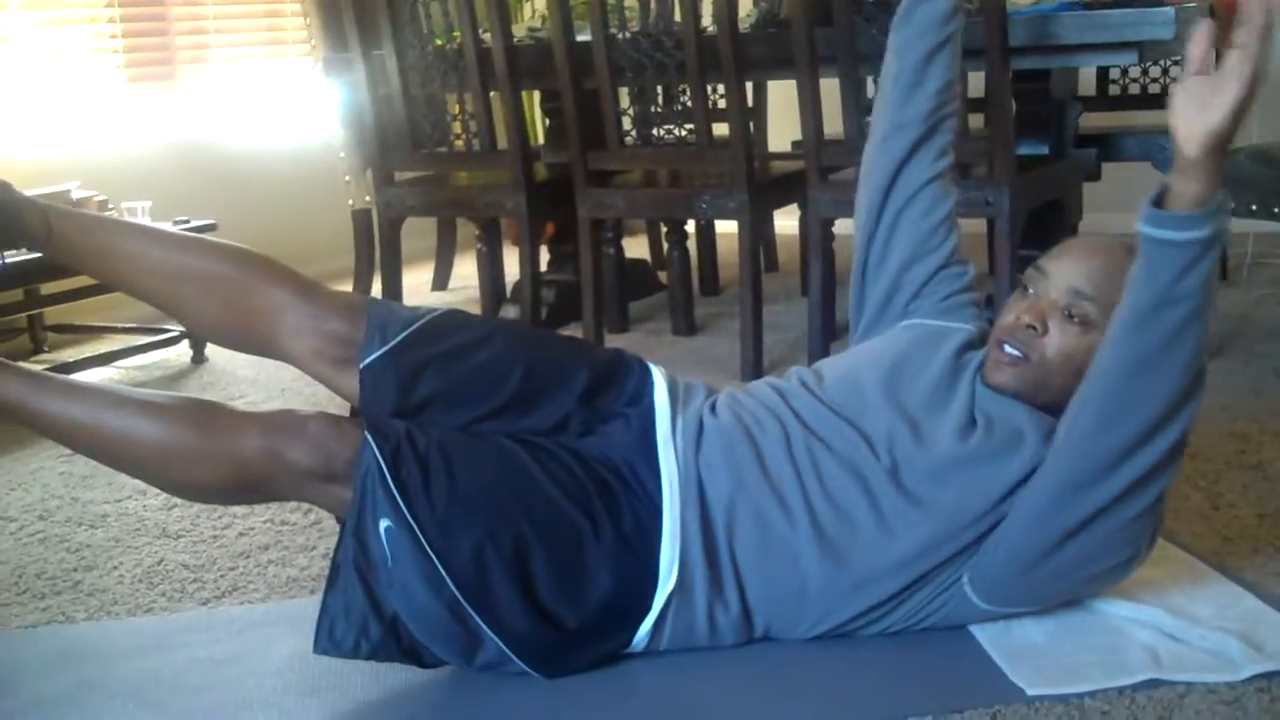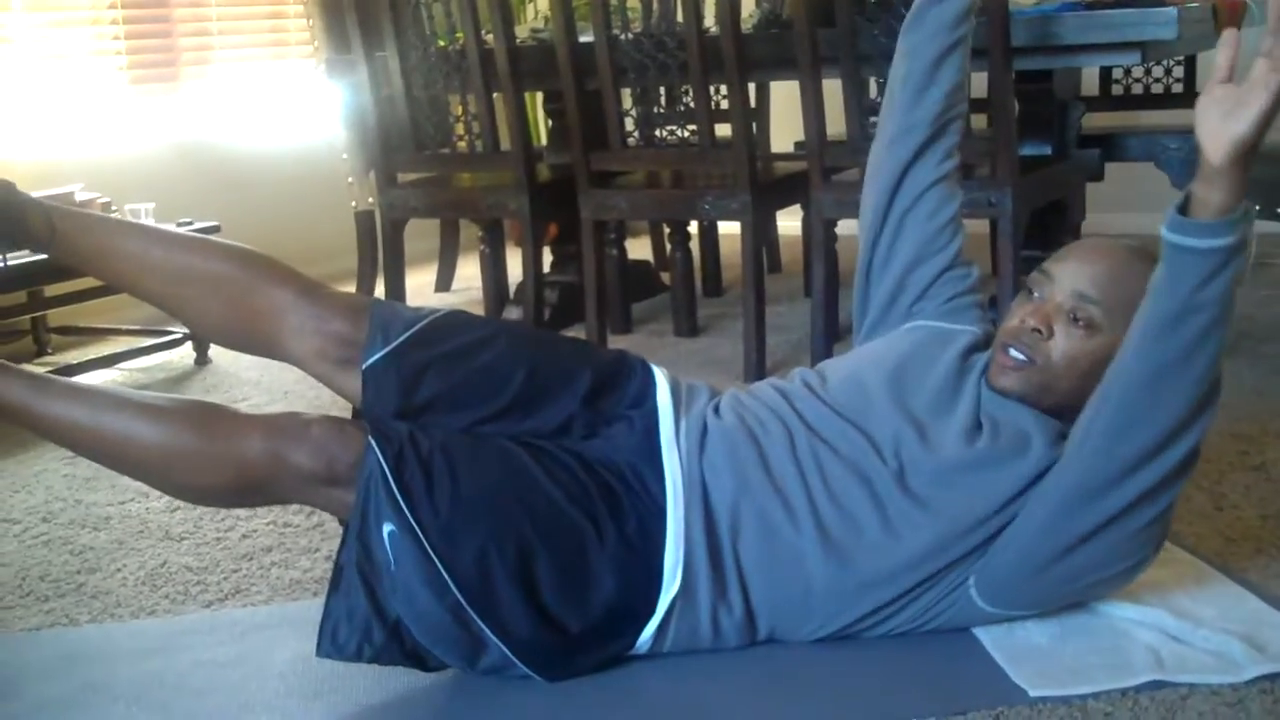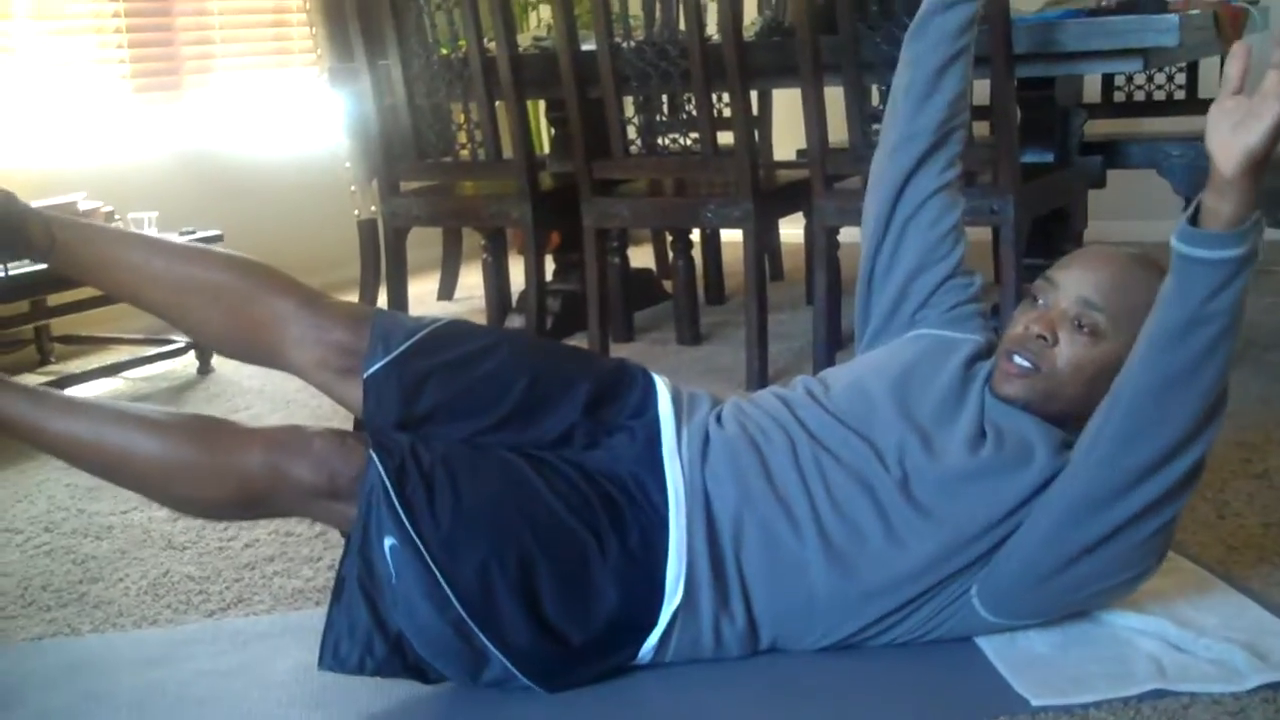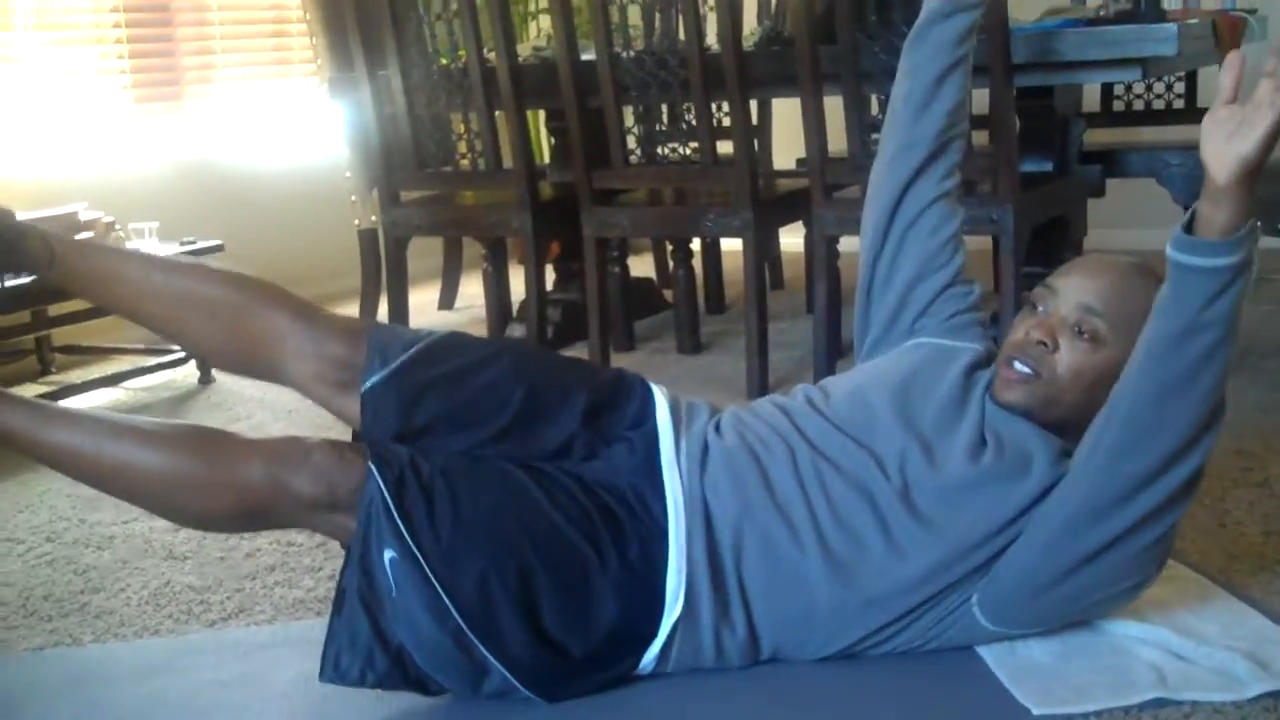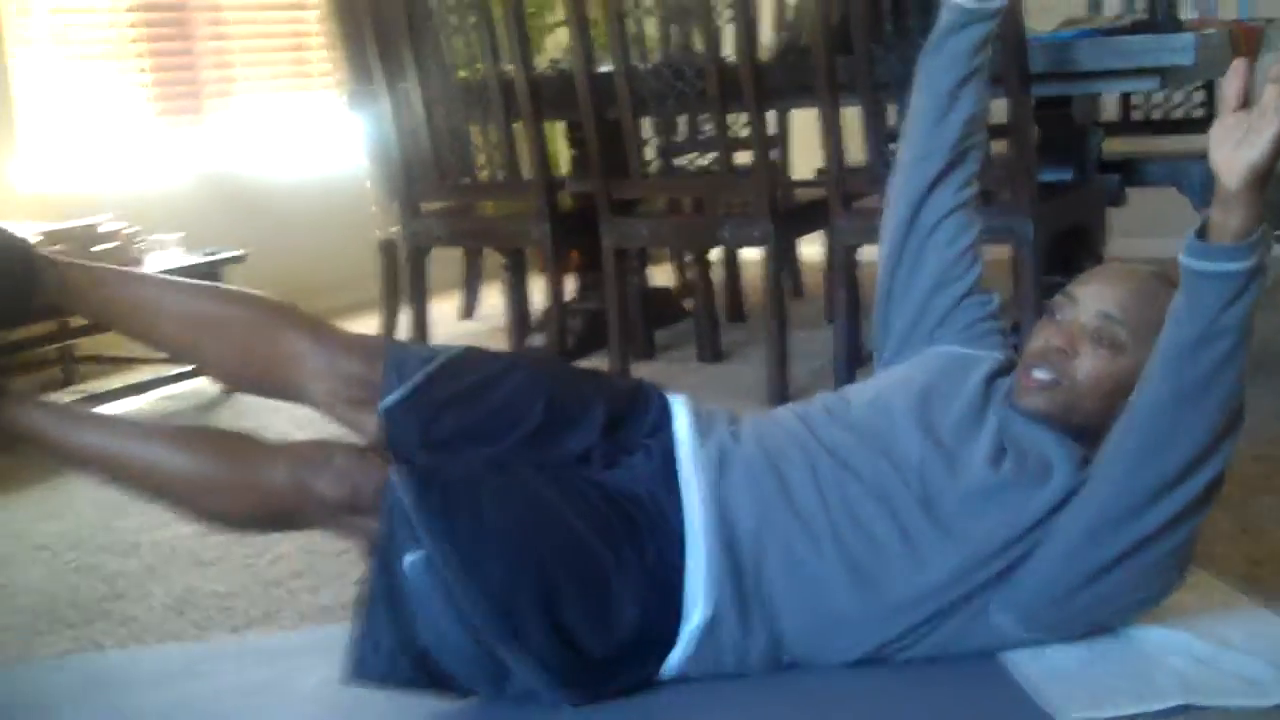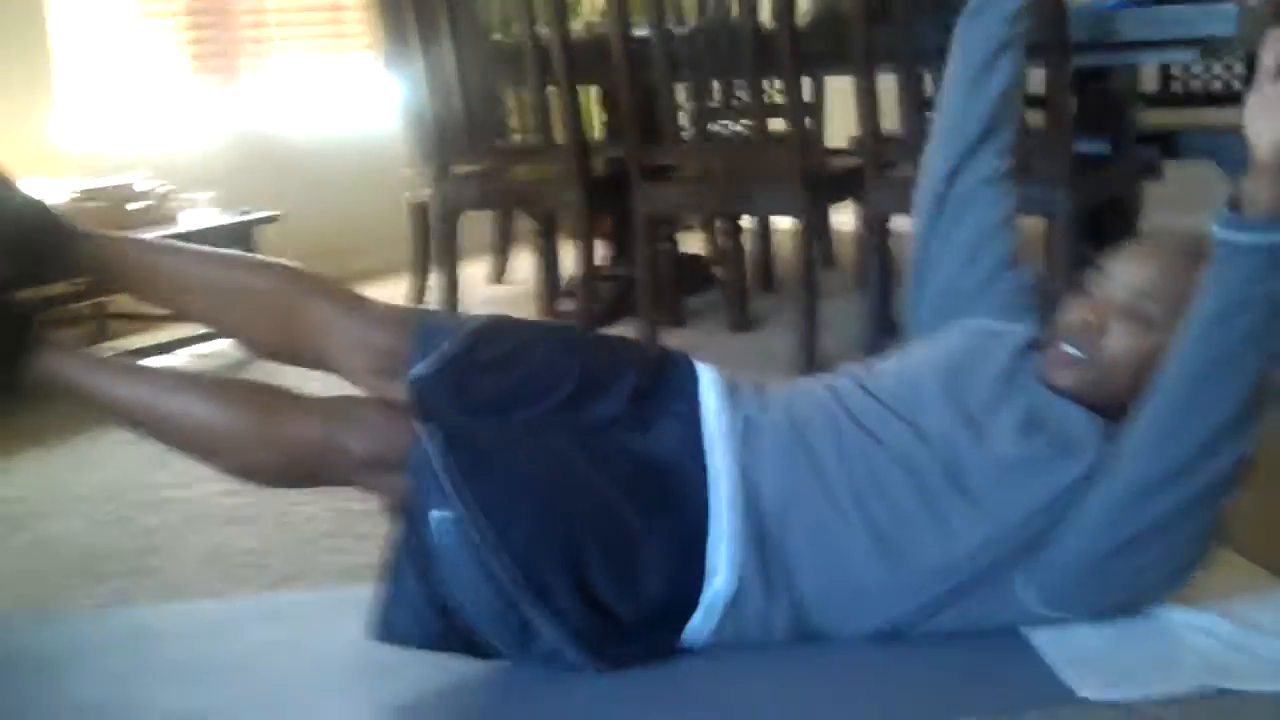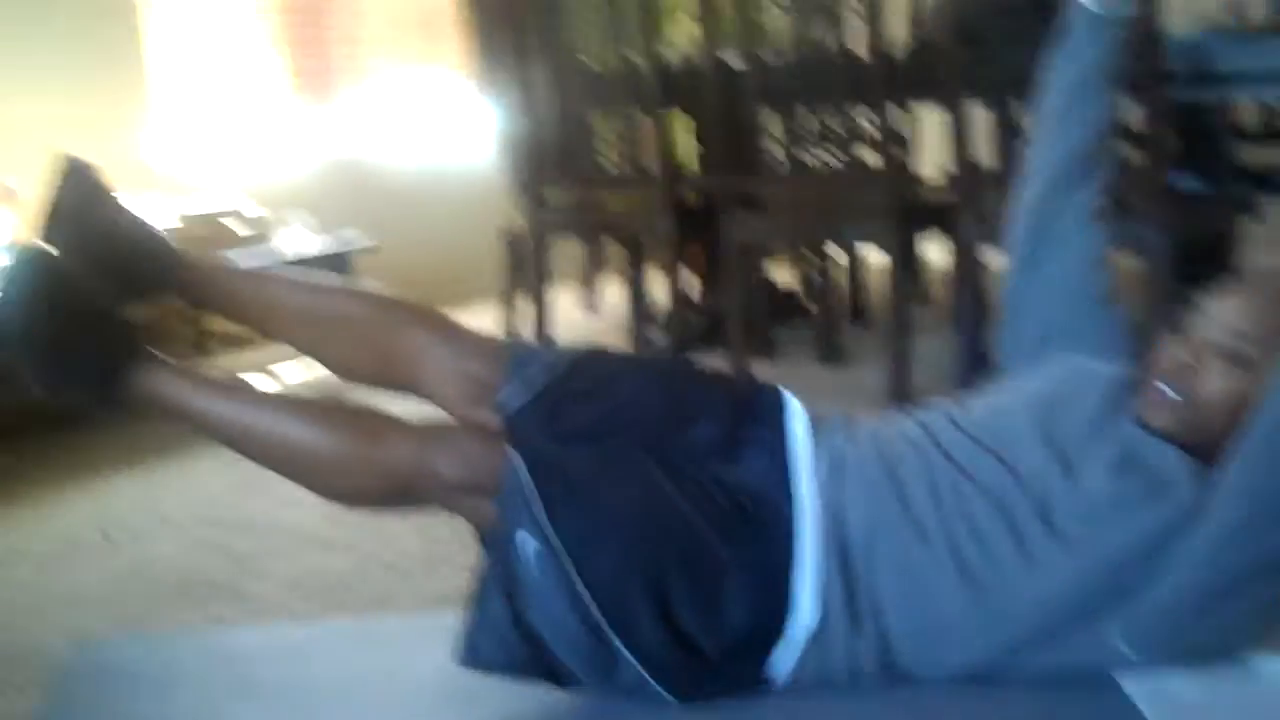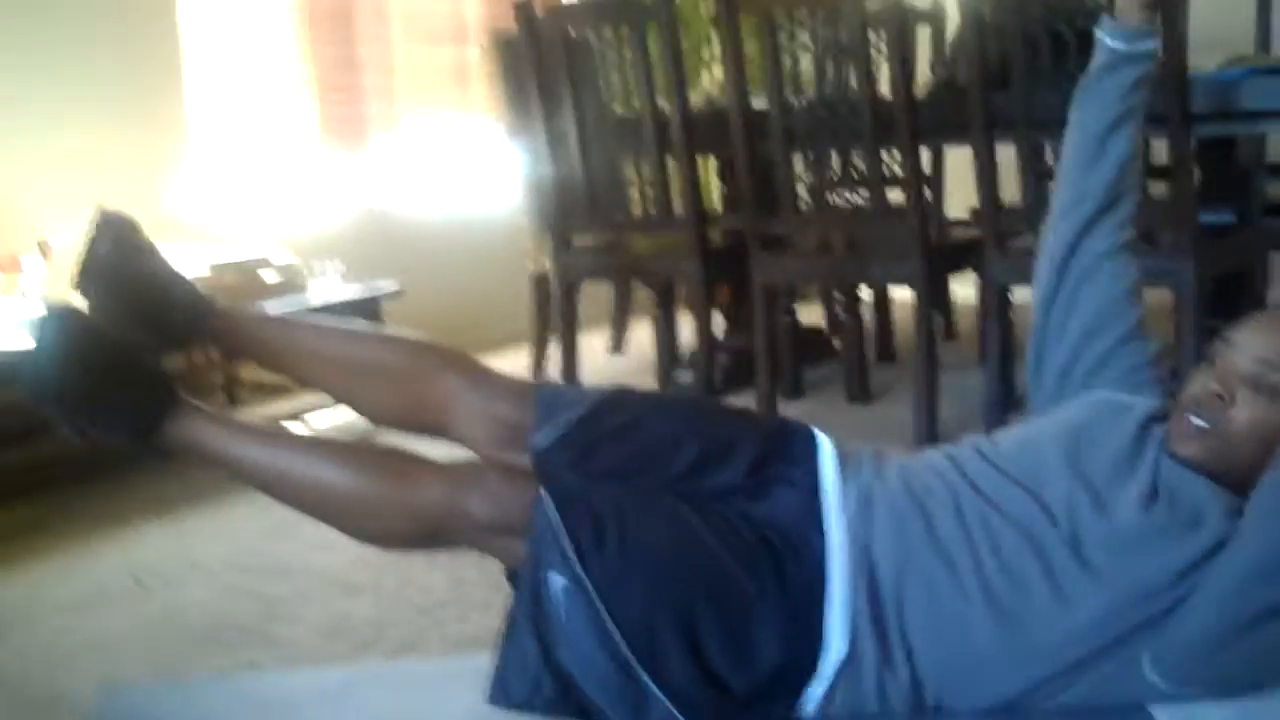
dt=0.1s
person 1, frame 1
left shoulder: (1066, 517)
right shoulder: (946, 328)
left elbow: (1143, 403)
right elbow: (906, 163)
left hip: (637, 558)
right hip: (646, 415)
left knee: (299, 453)
right knee: (313, 324)
person 1, frame 2
left shoulder: (1073, 519)
right shoulder: (950, 330)
left elbow: (1157, 408)
right elbow: (911, 163)
left hip: (640, 561)
right hip: (650, 417)
left knee: (303, 457)
right knee: (317, 324)
person 1, frame 3
left shoulder: (1069, 522)
right shoulder: (950, 339)
left elbow: (1162, 419)
right elbow: (913, 178)
left hip: (641, 569)
right hip: (650, 425)
left knee: (305, 469)
right knee: (313, 330)
person 1, frame 4
left shoulder: (1068, 531)
right shoulder: (949, 347)
left elbow: (1161, 427)
right elbow: (912, 186)
left hip: (638, 581)
right hip: (648, 436)
left knee: (303, 480)
right knee: (311, 346)
person 1, frame 5
left shoulder: (1086, 541)
right shoulder: (973, 354)
left elbow: (1175, 433)
right elbow: (928, 197)
left hip: (660, 585)
right hip: (660, 442)
left knee: (328, 480)
right knee: (330, 368)
person 1, frame 6
left shoulder: (1111, 522)
right shoulder: (1002, 330)
right elbow: (963, 174)
left hip: (686, 559)
right hip: (689, 411)
left knee: (359, 437)
right knee: (357, 334)
person 1, frame 7
right shoulder: (1088, 368)
right elbow: (1052, 207)
left hip: (775, 592)
right hip: (783, 446)
left knee: (461, 463)
right knee: (450, 360)
left ankle: (122, 372)
right ankle: (154, 262)
person 1, frame 8
right shoulder: (1121, 405)
right elbow: (1085, 241)
right hip: (810, 486)
left knee: (482, 501)
right knee: (480, 406)
left ankle: (164, 416)
right ankle: (193, 310)
